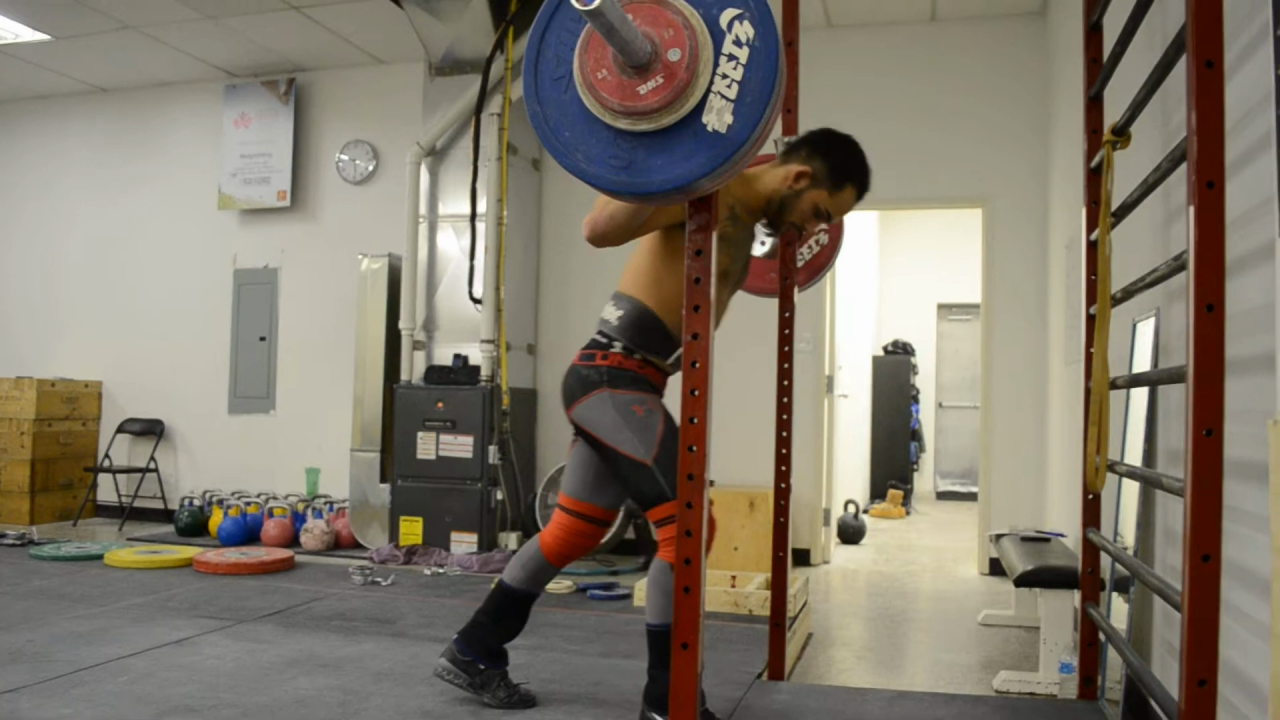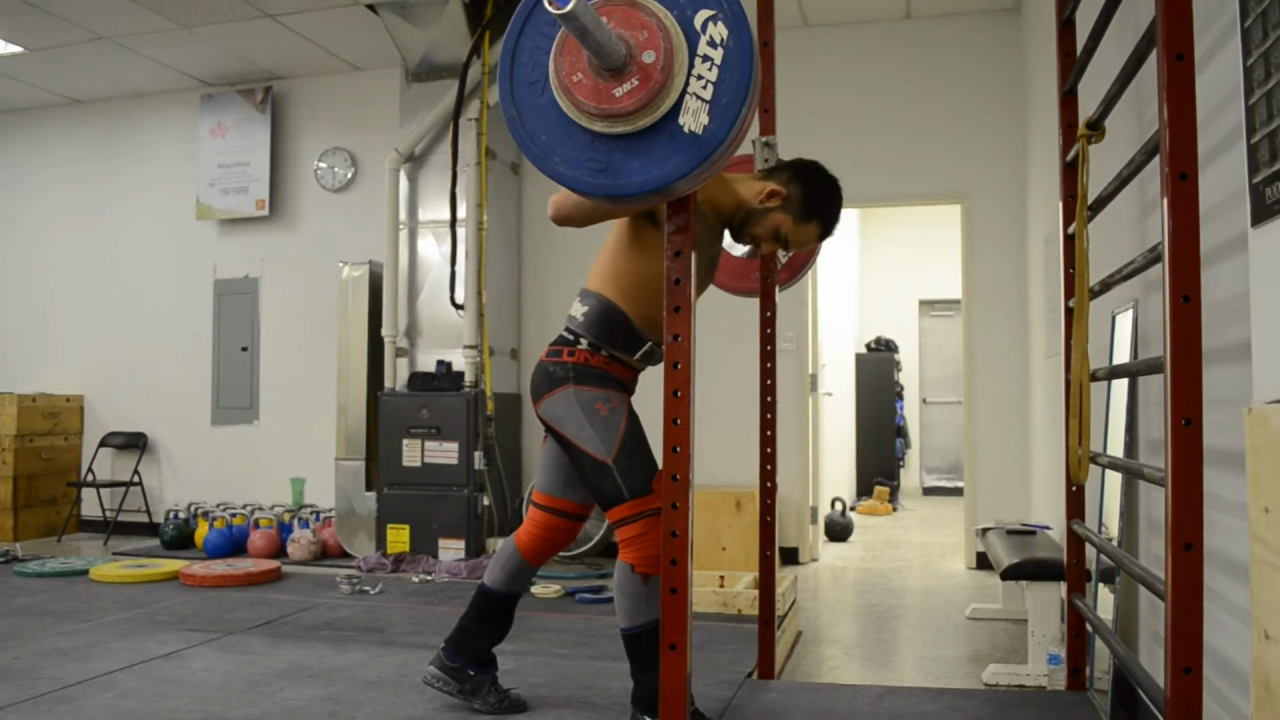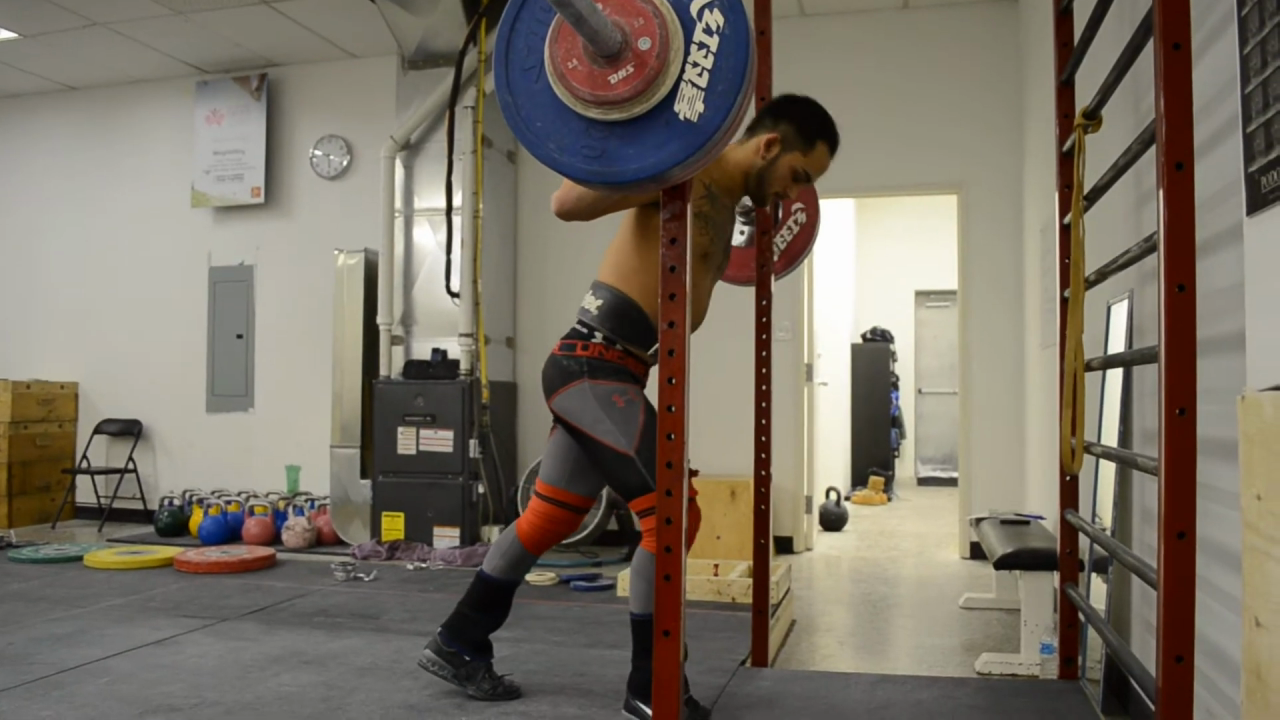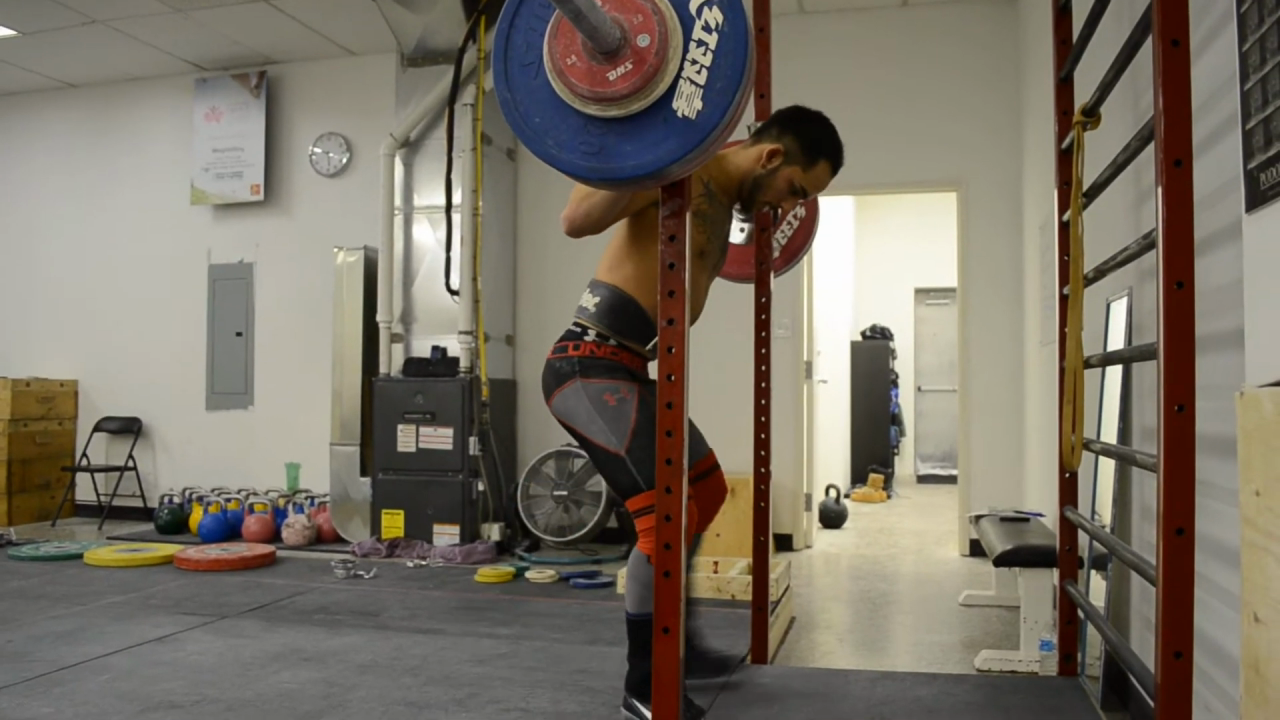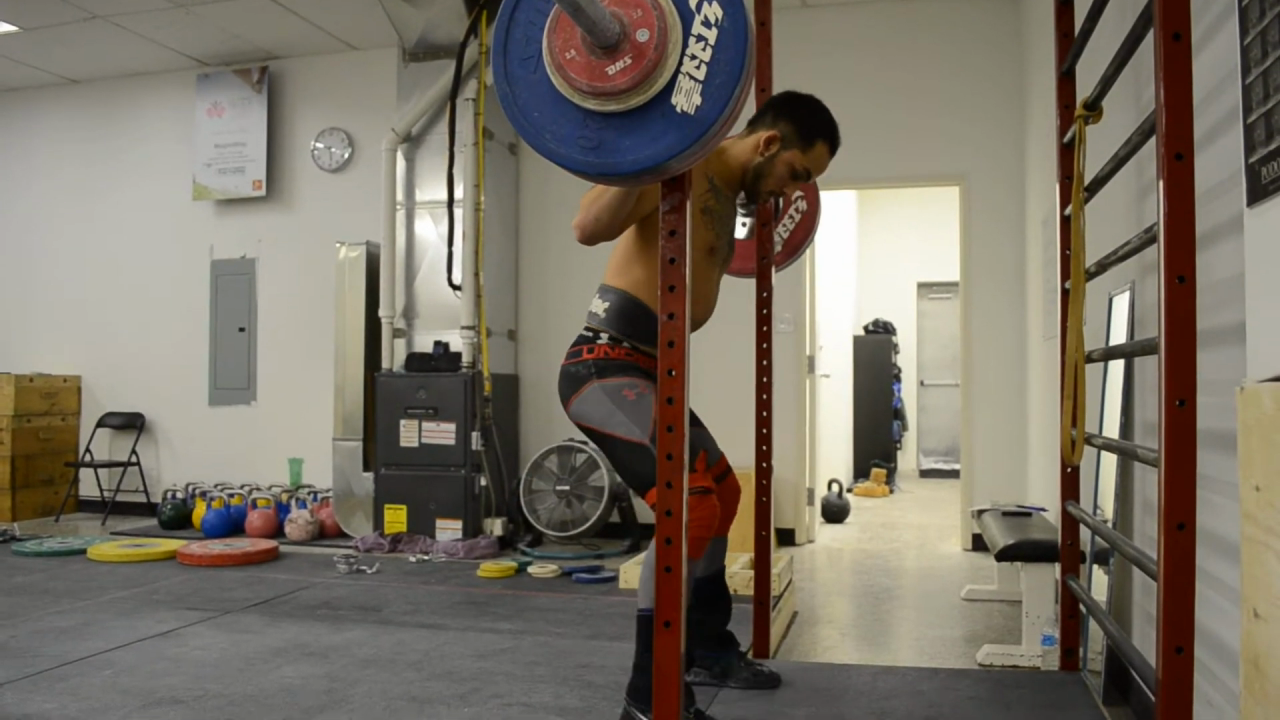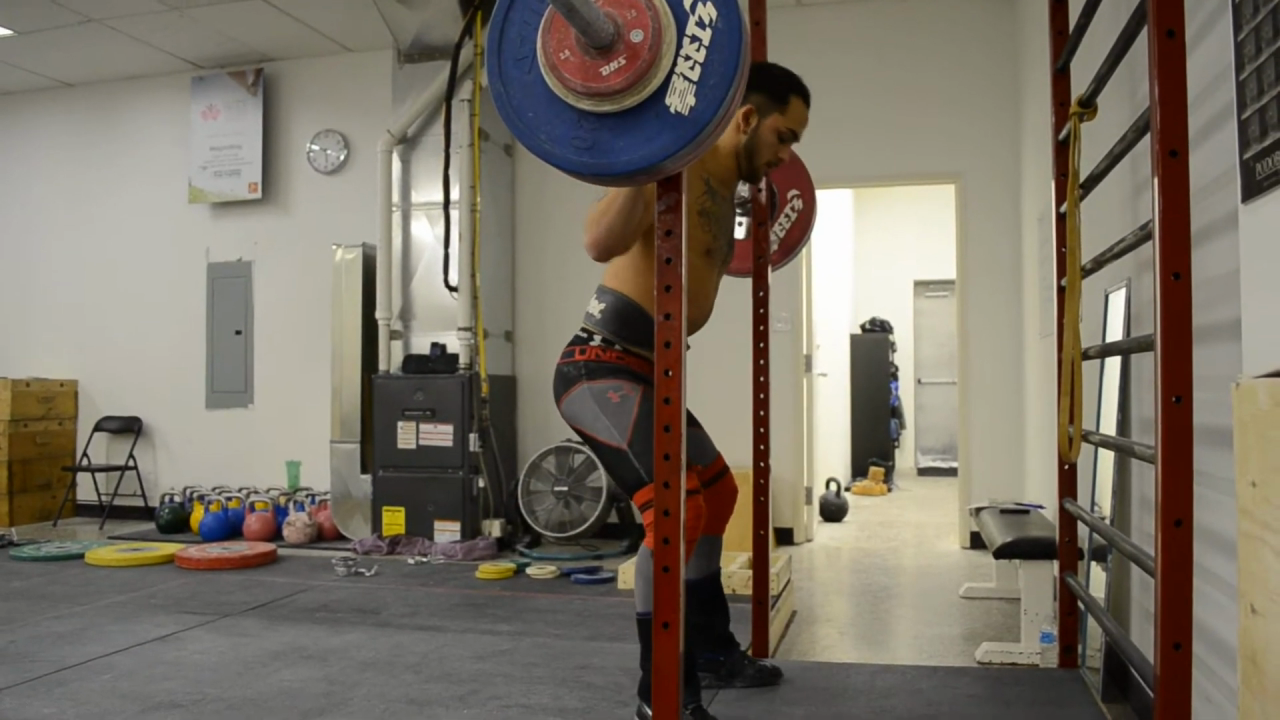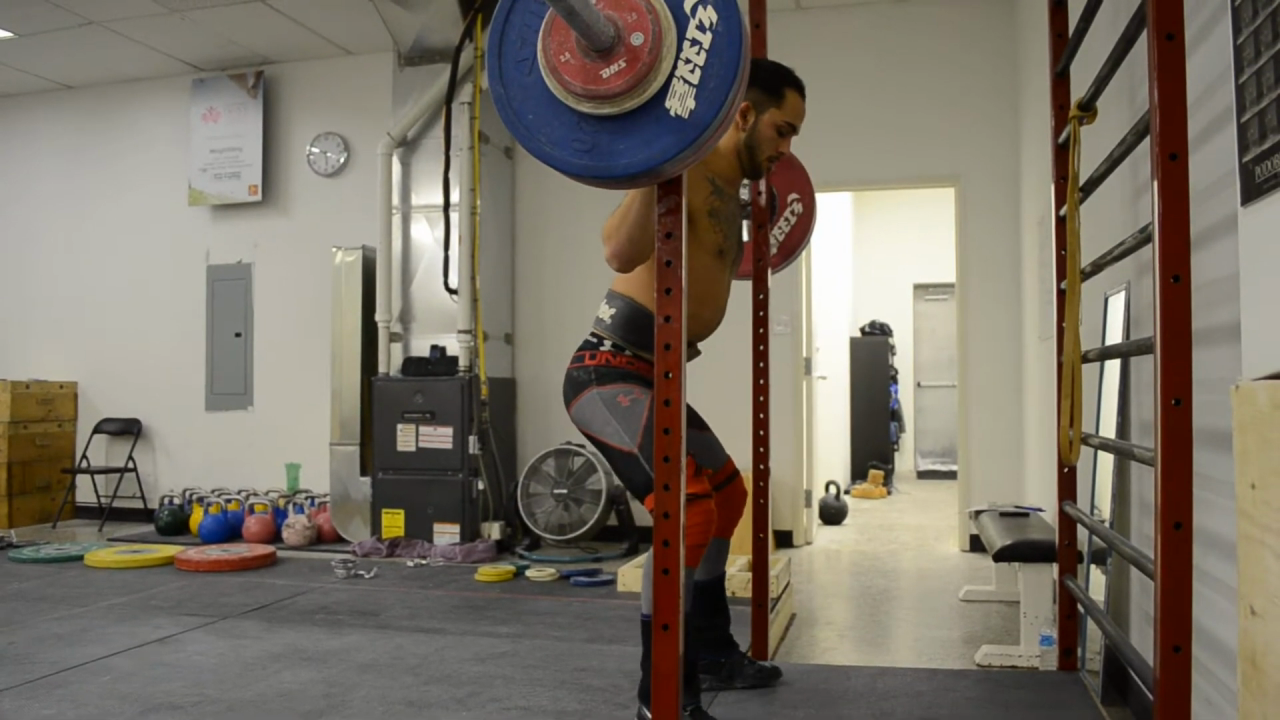
dt=0.7s
person 1, frame 1
left shoulder: (741, 214)
right elbow: (599, 229)
left hip: (621, 381)
right hip: (613, 376)
left knee: (573, 532)
right knee: (684, 527)
left ankle: (472, 654)
person 1, frame 2
left shoulder: (712, 216)
right elbow: (563, 209)
left hip: (592, 377)
right hip: (580, 372)
left knee: (549, 527)
right knee: (647, 527)
left ankle: (461, 660)
person 1, frame 3
left shoulder: (722, 198)
right elbow: (566, 202)
left hip: (599, 370)
right hip: (592, 366)
left knee: (551, 517)
left ankle: (457, 645)
person 1, frame 4
left shoulder: (721, 197)
right elbow: (576, 218)
left hip: (620, 368)
right hip: (591, 364)
left knee: (704, 488)
right knee: (663, 514)
left ankle: (675, 643)
person 1, frame 5
left shoulder: (724, 191)
right shoulder: (684, 166)
right elbow: (589, 226)
left wrist: (760, 213)
left hip: (640, 368)
right hip: (604, 367)
left knee: (719, 494)
right knee: (689, 505)
left ankle: (708, 648)
person 1, frame 6
left shoulder: (721, 188)
right shoulder: (681, 166)
right elbow: (601, 243)
left wrist: (744, 215)
left hip: (637, 370)
right hip: (600, 366)
left knee: (714, 493)
right knee: (676, 505)
left ankle: (711, 651)
person 1, frame 7
left shoulder: (726, 190)
right shoulder: (687, 170)
right elbow: (621, 252)
left wrist: (746, 216)
left hip: (647, 375)
right hip: (609, 373)
left knee: (724, 495)
right knee: (689, 507)
left ankle: (710, 654)
